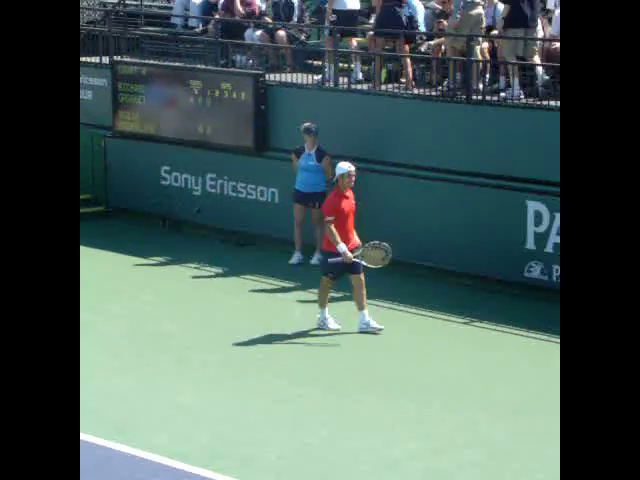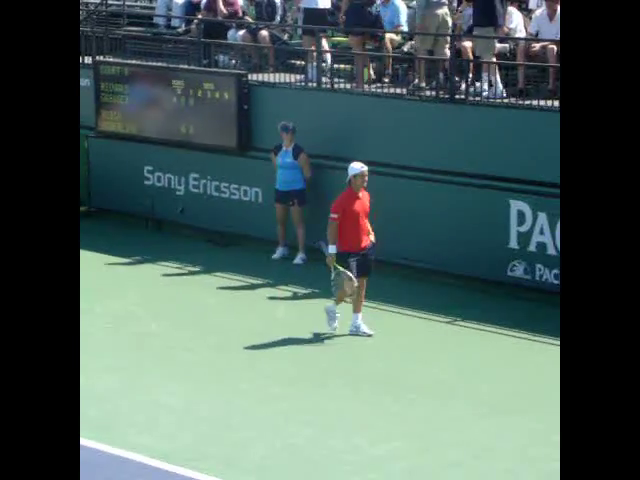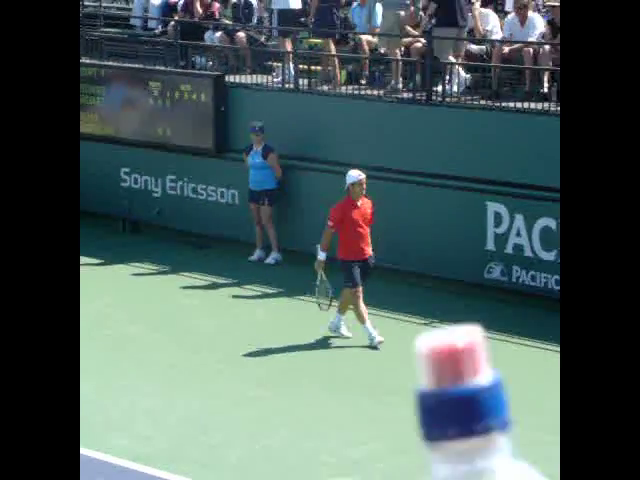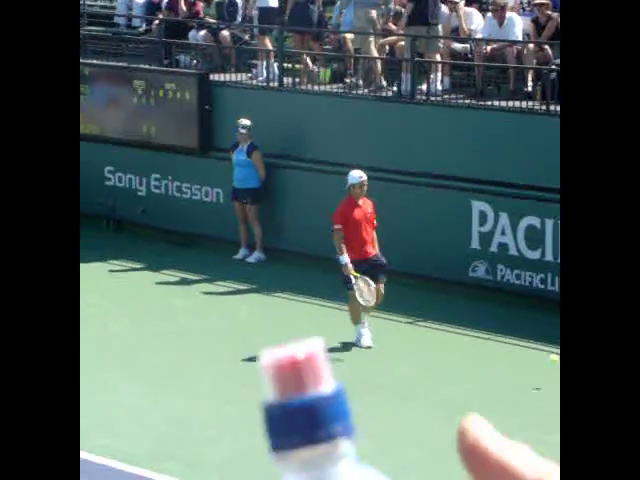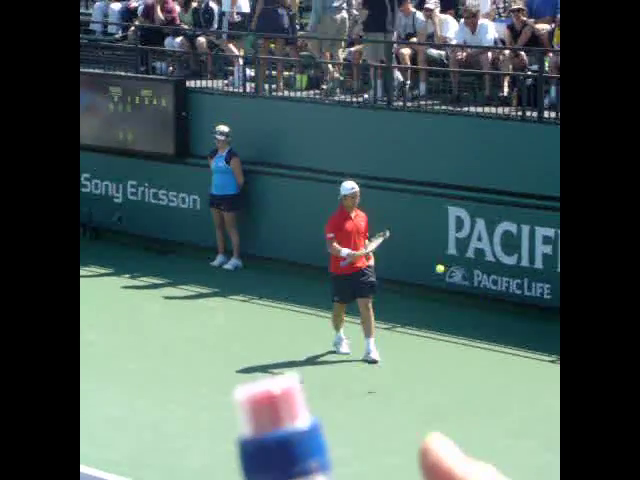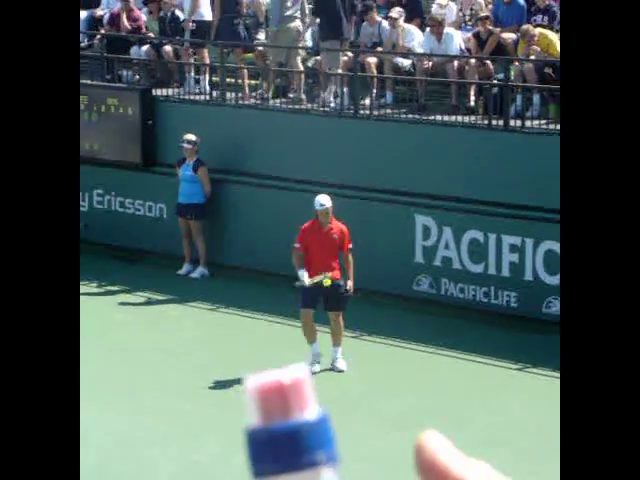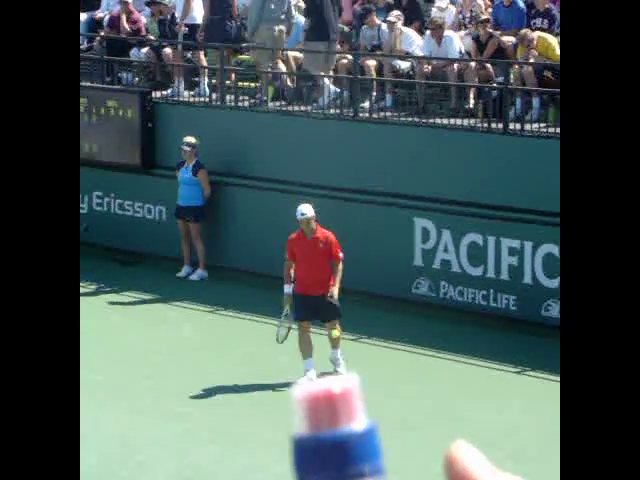
dt=0.3s
person 1, frame 1
left shoulder: (350, 194)
right shoulder: (332, 200)
right elbow: (329, 228)
left wrist: (355, 238)
right wrist: (342, 249)
left hip: (351, 246)
right hip: (334, 250)
left knee: (360, 281)
right knee: (327, 282)
left ankle: (365, 321)
right ankle: (323, 318)
person 1, frame 2
left shoulder: (366, 196)
right shoulder: (342, 200)
right elbow: (332, 226)
left wrist: (371, 236)
right wrist: (331, 251)
left hip: (365, 248)
right hip: (348, 249)
left knee: (362, 285)
left ankle: (357, 324)
right ankle: (332, 308)
person 1, frame 3
left shoulder: (368, 204)
right shoulder: (340, 208)
right elbow: (328, 232)
left wrist: (369, 247)
right wrist: (321, 256)
left hip: (365, 256)
right hip: (349, 258)
left knee: (349, 291)
right knee: (357, 294)
left ankle: (337, 323)
right ankle: (370, 333)
person 1, frame 4
left shoulder: (369, 204)
right shoulder: (343, 208)
right elbow: (337, 237)
left wrist: (377, 251)
right wrist: (345, 261)
left hip: (371, 256)
right hip: (352, 260)
left knee: (379, 292)
right knee: (355, 296)
left ankle: (362, 322)
right ankle: (360, 332)
person 1, frame 5
left shoulder: (362, 216)
right shoulder: (335, 219)
right elbow: (331, 245)
left wrist: (370, 258)
right wrist: (346, 253)
left hip: (362, 269)
right hip: (341, 272)
left knee: (366, 306)
right knee: (339, 307)
left ankle: (370, 348)
right ankle: (339, 338)
person 1, frame 6
left shoulder: (341, 229)
right shoulder: (306, 230)
left elbow: (347, 255)
right elbow: (297, 254)
left wrist: (350, 278)
right wrist: (302, 273)
left hip: (334, 281)
right hip: (311, 282)
left knee: (336, 318)
right knee: (306, 317)
left ankle: (338, 356)
right ankle: (315, 355)
person 1, frame 7
left shoulder: (328, 237)
right shoulder: (293, 240)
left elbow: (338, 263)
right elbow: (289, 265)
left wrist: (336, 286)
right wrist: (287, 289)
left hip: (325, 292)
right hip: (302, 293)
left knee: (333, 327)
right knee: (303, 329)
left ankle: (336, 357)
right ankle: (309, 371)
person 2, frame 1
left shoulder: (322, 155)
right shoulder: (297, 153)
left elbow: (329, 175)
left wrist: (319, 183)
left hip: (318, 193)
right hip: (300, 191)
left knee: (317, 223)
right knee: (298, 222)
left ankle: (318, 253)
right ankle: (298, 254)
person 2, frame 2
left shoulder: (299, 152)
right shoulder: (276, 151)
left elbow: (307, 173)
left wrist: (299, 182)
left hip: (296, 191)
right hip: (280, 189)
left knee: (297, 222)
right knee: (280, 221)
left ankle: (301, 253)
right ankle: (281, 248)
person 2, frame 3
left shoulder: (268, 152)
right shoulder: (247, 151)
left elbow: (278, 173)
left wrist: (271, 183)
left hip: (267, 191)
right hip: (253, 190)
left knee: (266, 222)
right knee: (257, 222)
left ankle: (275, 253)
right ankle: (259, 251)
person 2, frame 4
left shoulder: (253, 150)
right shoulder: (234, 148)
left elbow: (262, 172)
left wrist: (256, 184)
left hip: (251, 189)
right hip: (237, 188)
left knee: (253, 221)
right knee: (241, 220)
left ankle: (259, 252)
right ankle: (244, 249)
person 2, frame 5
left shoulder: (232, 156)
right shoulder: (213, 154)
left elbow: (240, 179)
left wrist: (234, 191)
left hip: (228, 196)
right hip: (215, 194)
left knee: (230, 228)
right knee: (218, 227)
left ankle: (236, 259)
right ankle: (221, 256)
person 2, frame 6
left shoulder: (199, 165)
right shoulder: (181, 163)
left elbow: (207, 188)
left wrist: (200, 200)
left hip: (195, 205)
right hip: (182, 203)
left knee: (197, 236)
right knee: (185, 235)
left ankle: (202, 267)
right ankle: (187, 264)
person 2, frame 7
left shoulder: (199, 168)
right shoulder: (180, 166)
left elbow: (207, 191)
left wrist: (199, 202)
left hip: (194, 208)
right hip: (181, 205)
left knee: (196, 238)
right knee: (184, 238)
left ankle: (202, 270)
right ankle: (187, 267)
